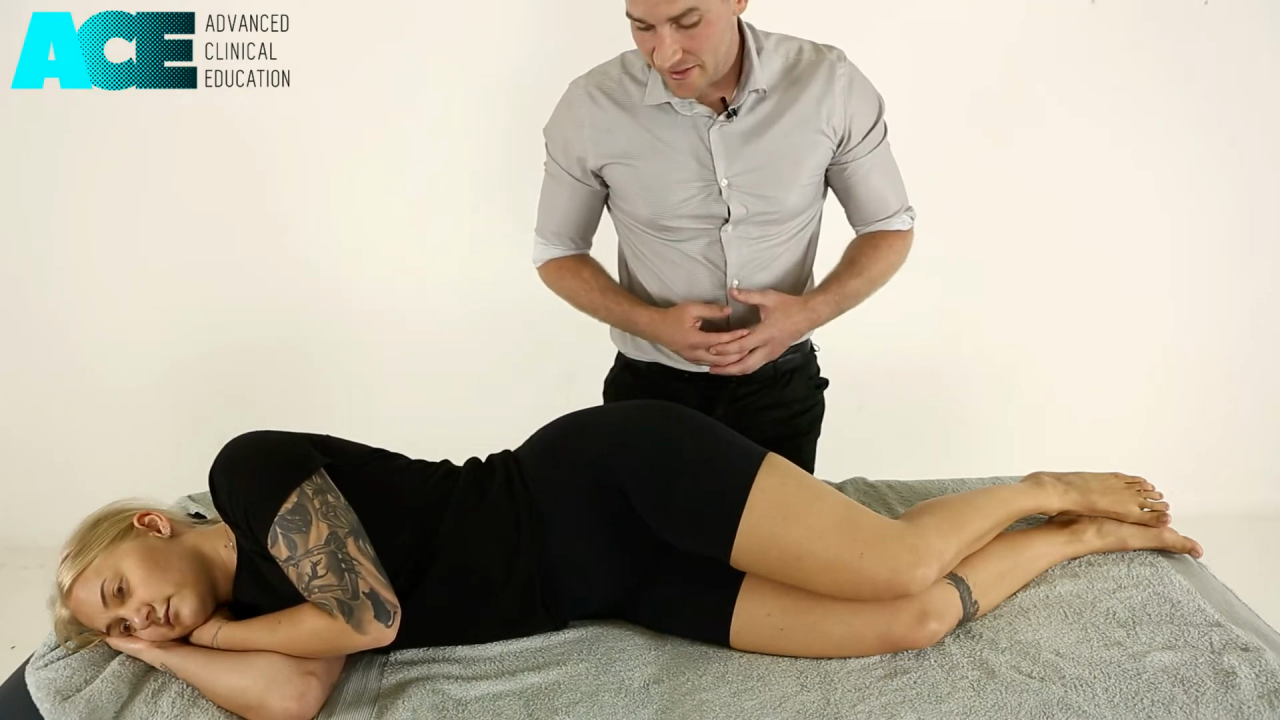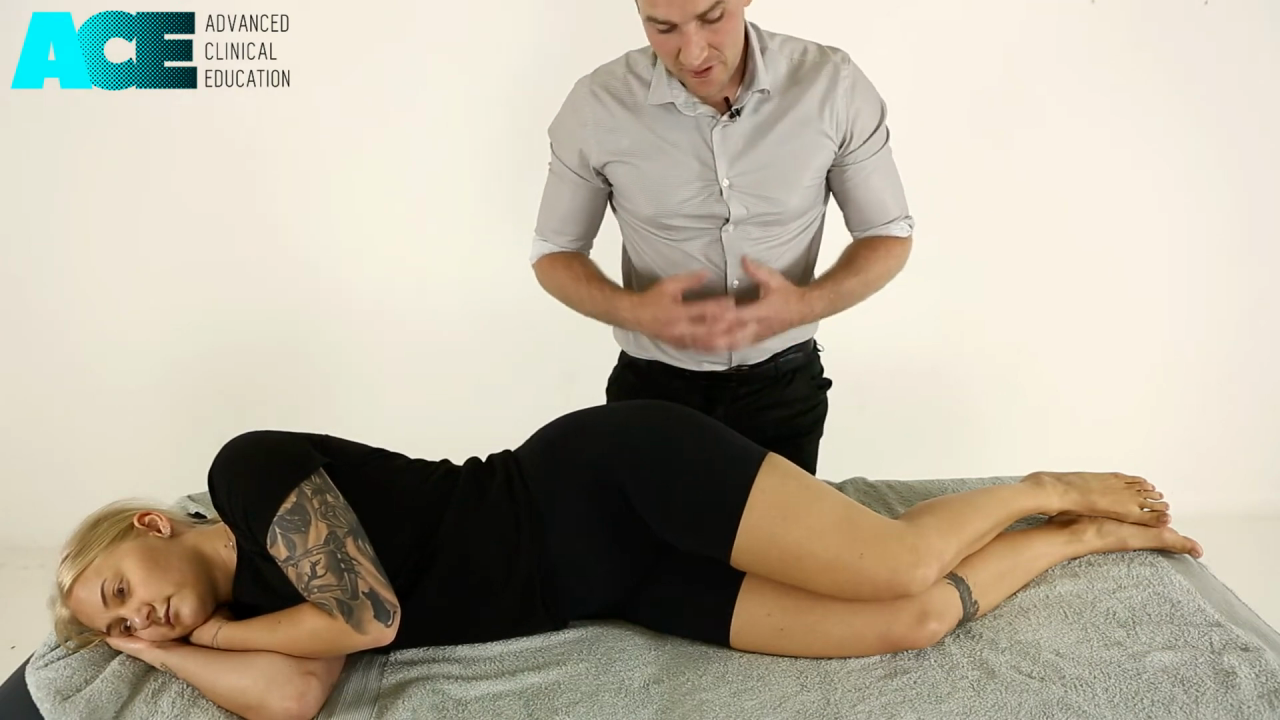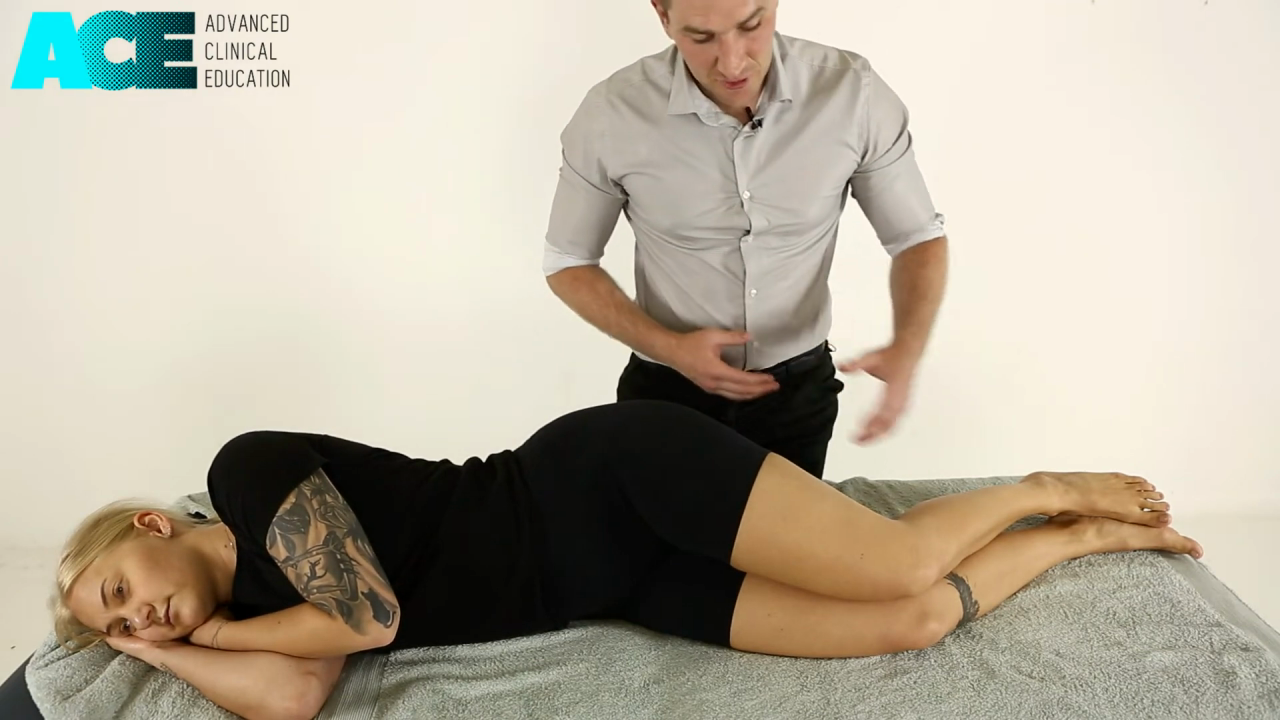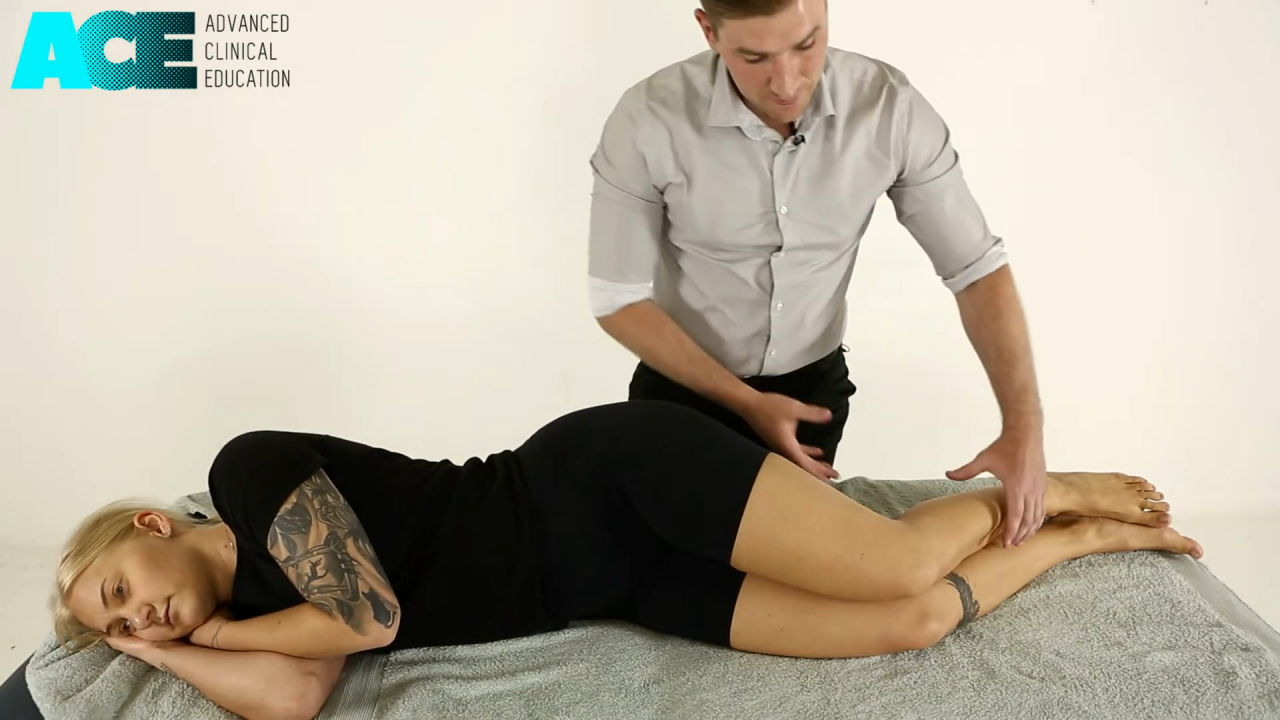
dt=0.4s
person 1, frame 1
left shoulder: (249, 470)
right shoulder: (263, 602)
left elbow: (374, 615)
left wrist: (225, 619)
left hip: (611, 478)
right hip: (623, 589)
left knee: (900, 569)
right knee: (911, 622)
left ankle: (1051, 491)
right ankle: (1085, 538)
person 1, frame 2
left shoulder: (250, 471)
right shoulder: (264, 602)
left elbow: (372, 614)
left wrist: (214, 626)
left hip: (611, 476)
right hip: (624, 587)
left knee: (900, 568)
right knee: (910, 621)
left ankle: (1051, 490)
right ankle: (1085, 537)
person 1, frame 3
left shoulder: (247, 472)
right shoulder: (260, 602)
left elbow: (372, 616)
left wrist: (224, 620)
left hip: (611, 478)
right hip: (622, 588)
left knee: (898, 570)
right knee: (911, 622)
left ankle: (1048, 491)
right ankle: (1084, 539)
person 1, frame 4
left shoulder: (249, 471)
right shoulder: (261, 604)
left elbow: (372, 615)
left wrist: (214, 626)
left hip: (610, 475)
right hip: (621, 587)
left knee: (899, 568)
right knee: (913, 620)
left ankle: (1044, 487)
right ankle: (1081, 536)
person 2, frame 1
left shoulder: (829, 85)
right shoulder: (591, 107)
left elbow: (889, 227)
right elbow: (556, 254)
left wrist: (811, 312)
right wrist: (652, 323)
left hip: (782, 384)
right hip: (652, 387)
person 2, frame 2
left shoulder: (833, 87)
right shoulder: (596, 106)
left elbow: (889, 236)
right elbow: (554, 255)
left wrist: (808, 304)
right wrist: (633, 311)
left hip: (785, 383)
right hip: (655, 386)
person 2, frame 3
left shoulder: (852, 93)
right shoulder: (610, 115)
left elbow: (918, 236)
right elbow: (567, 263)
left wrist: (907, 351)
right wrist: (669, 349)
left hip: (798, 389)
right hip: (667, 391)
person 2, frame 4
left shoulder: (892, 108)
right shoulder: (646, 122)
left elbow: (978, 268)
right elbow: (617, 302)
left wrist: (1023, 427)
right wrist: (750, 406)
left hip: (813, 386)
right hip: (685, 390)
